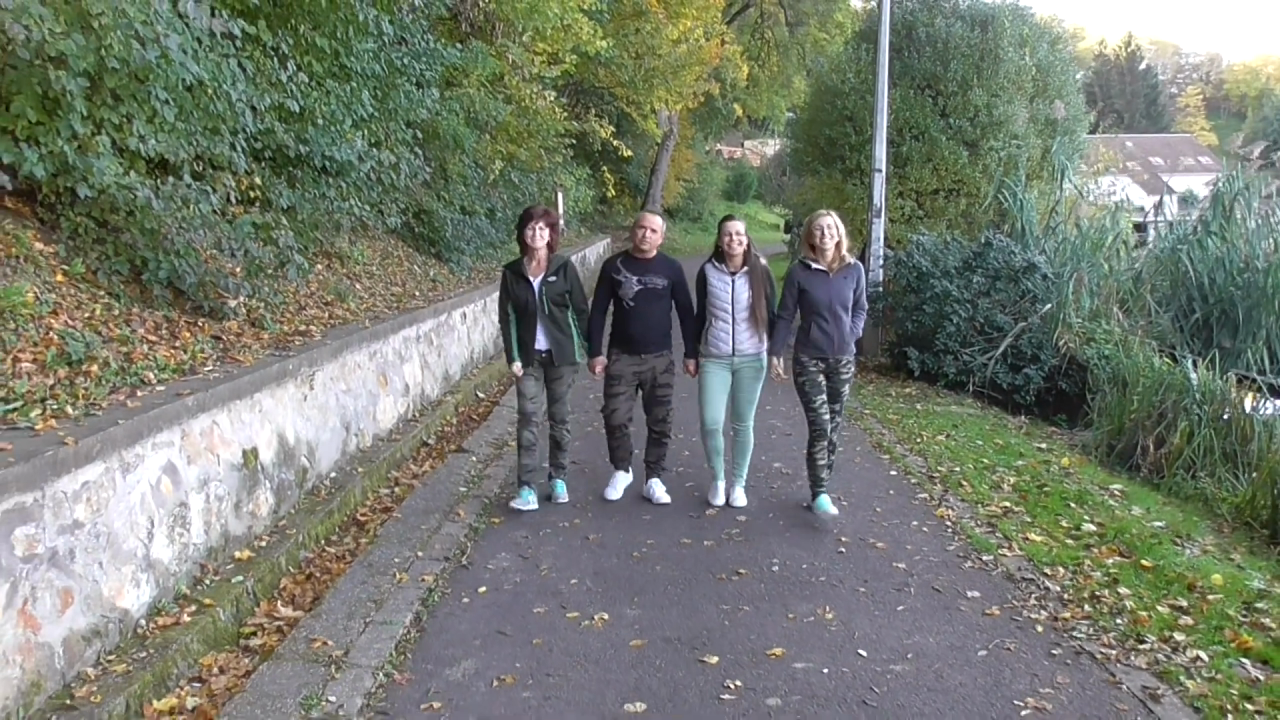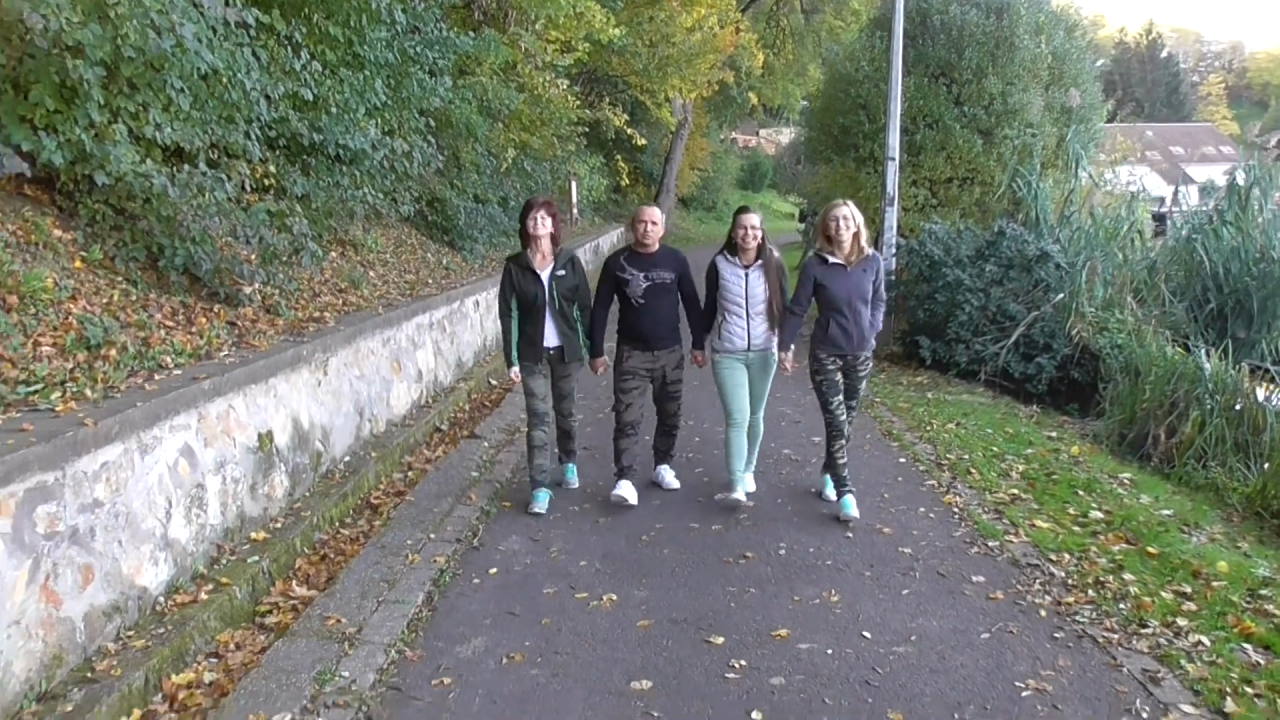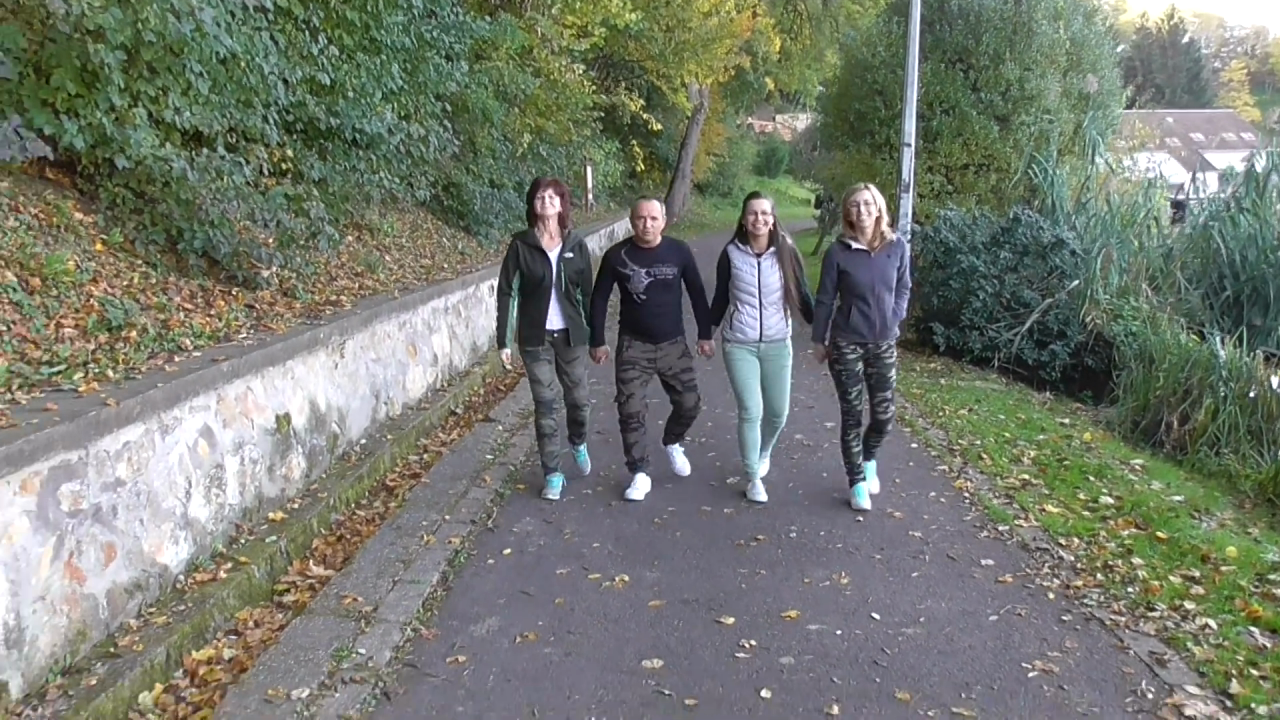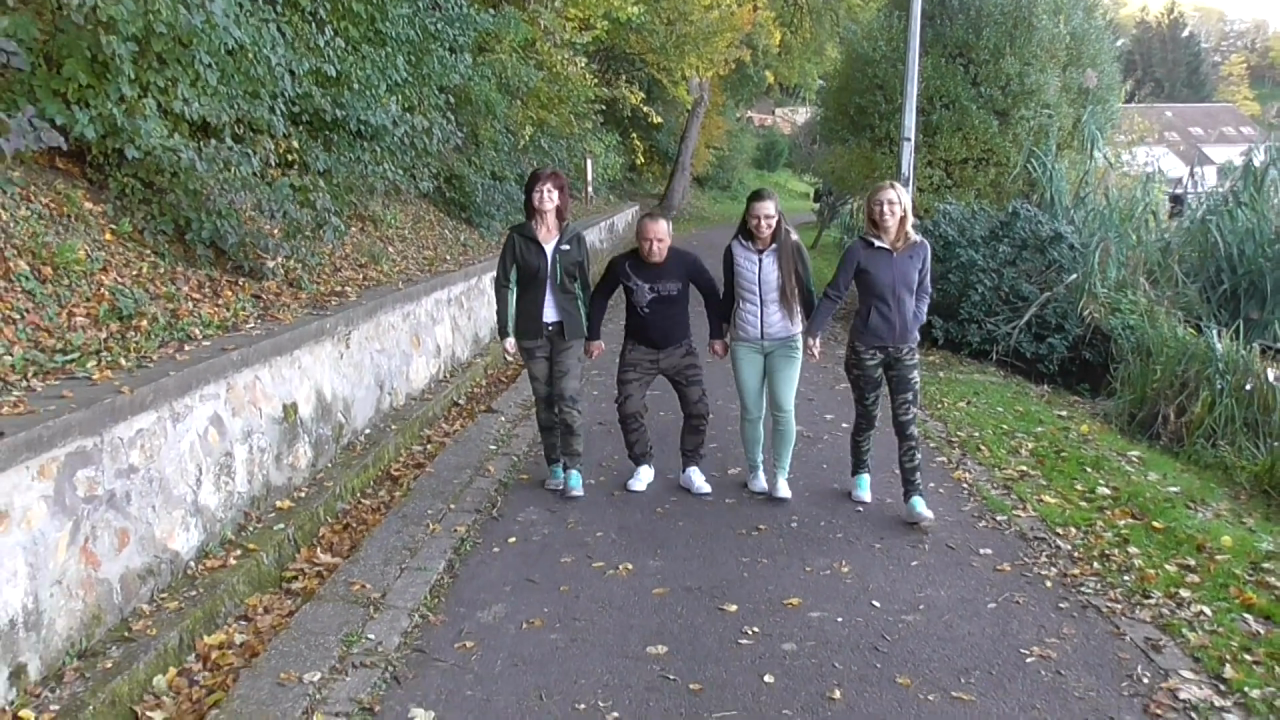
dt=0.3s
person 1, frame 1
left shoulder: (854, 270)
right shoulder: (799, 272)
left elbow: (860, 309)
right elbow: (785, 315)
left wrist: (852, 335)
right wrist: (776, 353)
left hip: (843, 359)
right hip: (808, 359)
left knee: (832, 428)
right knee: (820, 426)
left ankle: (818, 489)
right ankle: (820, 496)
person 1, frame 2
left shoulder: (872, 261)
right shoulder: (814, 266)
left elbow: (879, 301)
right elbow: (797, 309)
left wrist: (871, 330)
right wrist: (785, 346)
left hip: (861, 355)
right hip: (825, 355)
left knee: (845, 423)
right knee: (837, 425)
left ankle: (829, 473)
right ankle: (845, 493)
person 1, frame 3
left shoulder: (897, 247)
right shoulder: (838, 252)
left elbow: (904, 288)
right elbow: (825, 299)
left wrist: (895, 318)
right wrist: (820, 339)
left hip: (884, 344)
right hip: (846, 343)
left knee: (884, 416)
right knee: (852, 415)
left ankle: (867, 460)
right ankle: (857, 481)
person 1, frame 4
left shoulder: (920, 249)
right shoulder: (859, 250)
right elbow: (834, 293)
left wrist: (915, 321)
right wrist: (813, 331)
left hip: (906, 348)
right hip: (865, 347)
left knee: (907, 423)
right knee: (866, 417)
left ankle: (913, 498)
right ankle: (860, 474)
person 2, frame 1
left shoulder: (564, 267)
right shoulder: (512, 273)
left elbow: (581, 310)
right elbow: (506, 318)
right wrist: (512, 357)
left hip: (561, 355)
right hip: (528, 356)
left knee: (558, 418)
right knee: (528, 417)
left ankle: (558, 478)
right ankle: (526, 489)
person 2, frame 2
left shoulder: (569, 261)
right shoulder: (515, 266)
left elbow: (585, 306)
right elbow: (507, 314)
right wrist: (511, 359)
left hip: (566, 351)
right hip: (532, 354)
left knee: (565, 411)
right knee: (538, 417)
left ankle: (568, 462)
right ankle: (539, 489)
person 2, frame 3
left shoulder: (576, 245)
right shoulder: (520, 245)
left elbow: (586, 292)
right elbow: (506, 293)
left wrist: (594, 336)
right wrist: (503, 340)
left hip: (571, 336)
right hip: (535, 338)
left knee: (578, 400)
right knee: (546, 405)
left ankle: (578, 445)
right ankle: (553, 474)
person 2, frame 4
left shoulder: (574, 238)
right shoulder: (518, 238)
left elbow: (585, 286)
right elbow: (504, 285)
left wrist: (591, 331)
right wrist: (506, 331)
left hip: (568, 330)
right hip: (532, 331)
left knee: (568, 398)
right knee: (544, 400)
left ankle: (573, 469)
right ankle: (554, 465)
person 3, frame 1
left shoulder: (760, 271)
right shoulder: (707, 272)
left elbow: (771, 315)
right elbow: (700, 314)
right wrist: (693, 353)
left hip: (751, 359)
right hip: (714, 359)
left knee: (743, 424)
right knee: (711, 423)
left ankle: (738, 484)
right ankle: (717, 480)
person 3, frame 2
left shoulder: (774, 265)
right shoulder: (719, 265)
left elbow: (784, 307)
right elbow: (710, 307)
left hip: (763, 352)
right hip: (727, 354)
left knee: (754, 416)
right knee: (737, 418)
left ankle: (748, 470)
right ankle: (736, 487)
person 3, frame 3
left shoulder: (787, 252)
right shoulder: (731, 254)
left elbow: (803, 295)
right elbow: (721, 297)
left hip: (777, 344)
right hip: (739, 345)
left knee: (778, 410)
right knee: (749, 412)
left ankle: (763, 449)
right ankle: (753, 478)
person 3, frame 4
left shoulder: (792, 248)
right shoulder: (735, 250)
left elbow: (807, 292)
left hip: (785, 341)
right hip: (745, 343)
left knee: (783, 409)
right knee: (751, 412)
left ankle: (781, 475)
right ankle: (755, 469)
person 4, frame 1
left shoulder: (671, 268)
right shoulder: (613, 266)
left elbow: (686, 312)
right elbow: (598, 311)
left wrist: (691, 354)
right wrist: (595, 352)
left hip: (660, 358)
right hip: (621, 357)
left knee: (660, 423)
right knee: (616, 421)
left ankle: (654, 479)
right ankle: (621, 470)
person 4, frame 2
left shoulder: (676, 260)
right shoulder: (616, 263)
left elbow: (692, 303)
right elbow: (600, 308)
left wrist: (698, 344)
right wrist: (597, 352)
left hip: (670, 352)
right hip: (631, 353)
left knee: (670, 415)
right knee: (627, 419)
left ankle: (662, 465)
right ankle: (625, 482)
person 4, frame 3
left shoulder: (679, 251)
right shoulder: (616, 256)
left elbow: (697, 293)
right elbow: (599, 298)
left wrist: (705, 334)
right wrist: (597, 340)
left hip: (674, 345)
right hip: (633, 346)
left knee: (689, 405)
right knee: (631, 411)
left ankle: (672, 442)
right ankle: (640, 474)
person 4, frame 4
left shoulder: (686, 262)
right shoulder: (621, 265)
left elbow: (711, 294)
right elbow: (600, 297)
left wrist: (717, 335)
right wrist: (593, 335)
left hip: (679, 348)
right hip: (638, 350)
left knee: (697, 408)
right knee: (629, 410)
left ankle: (690, 469)
right ankle: (643, 466)
